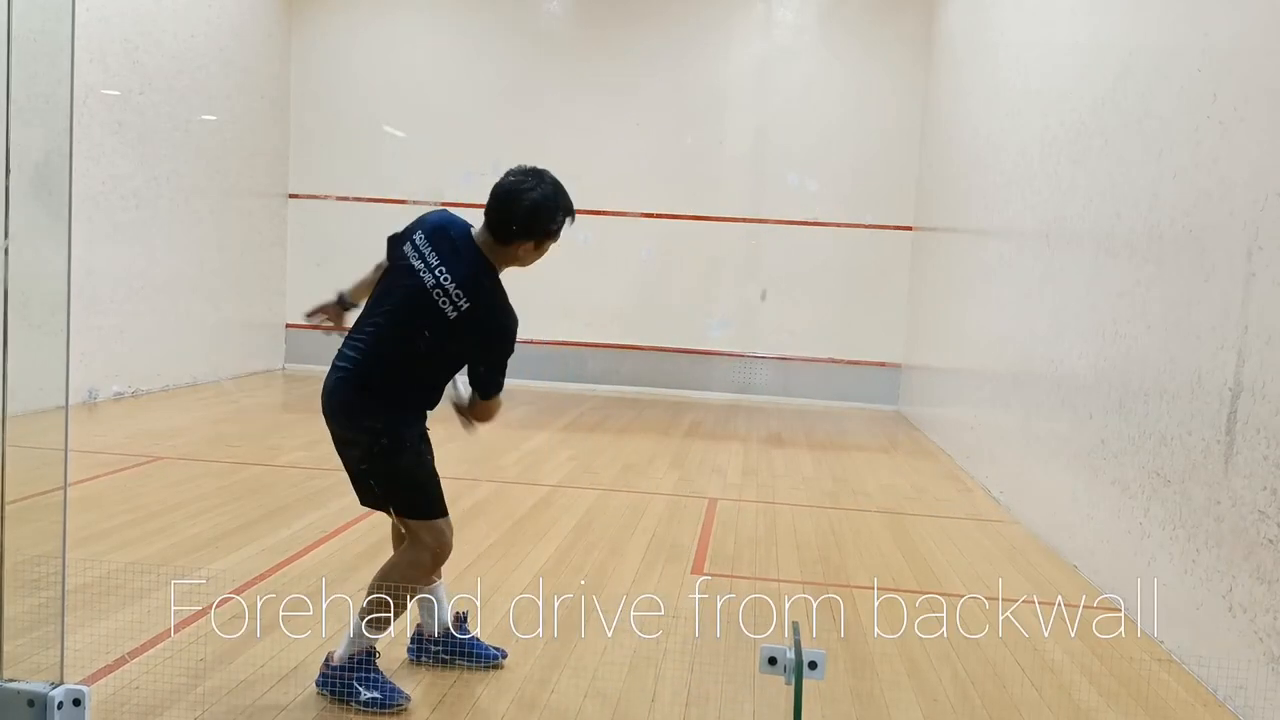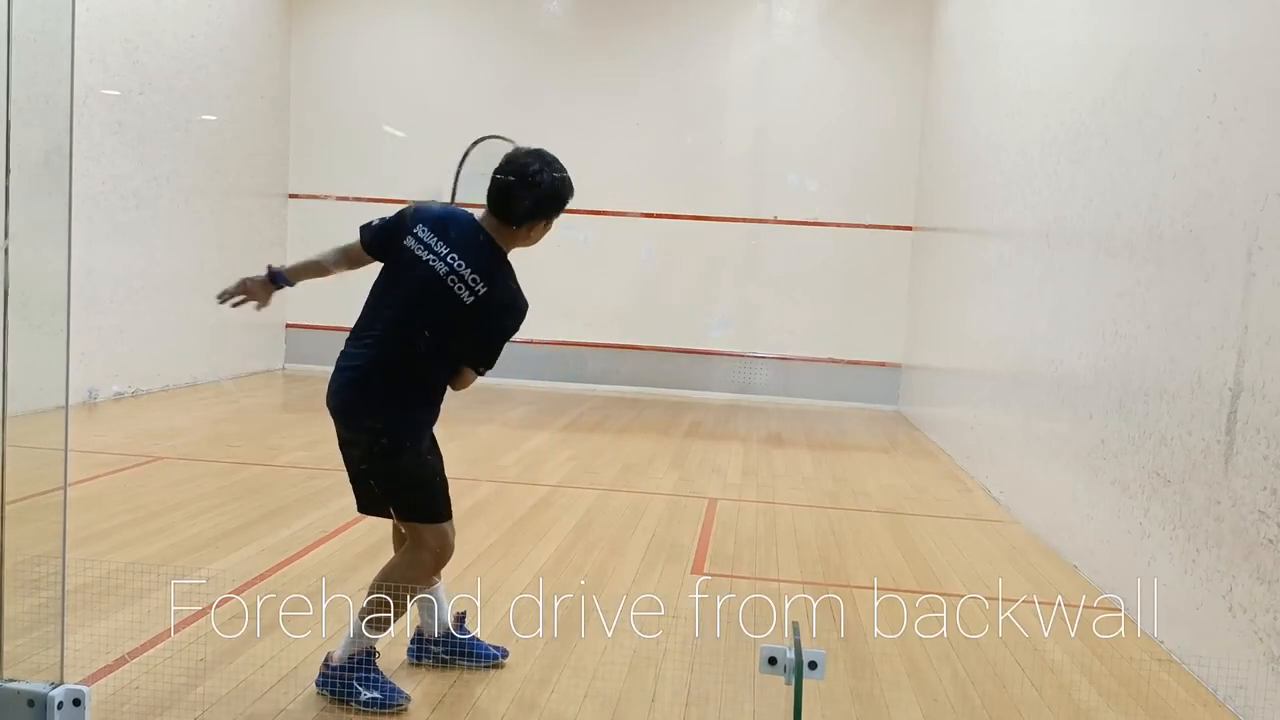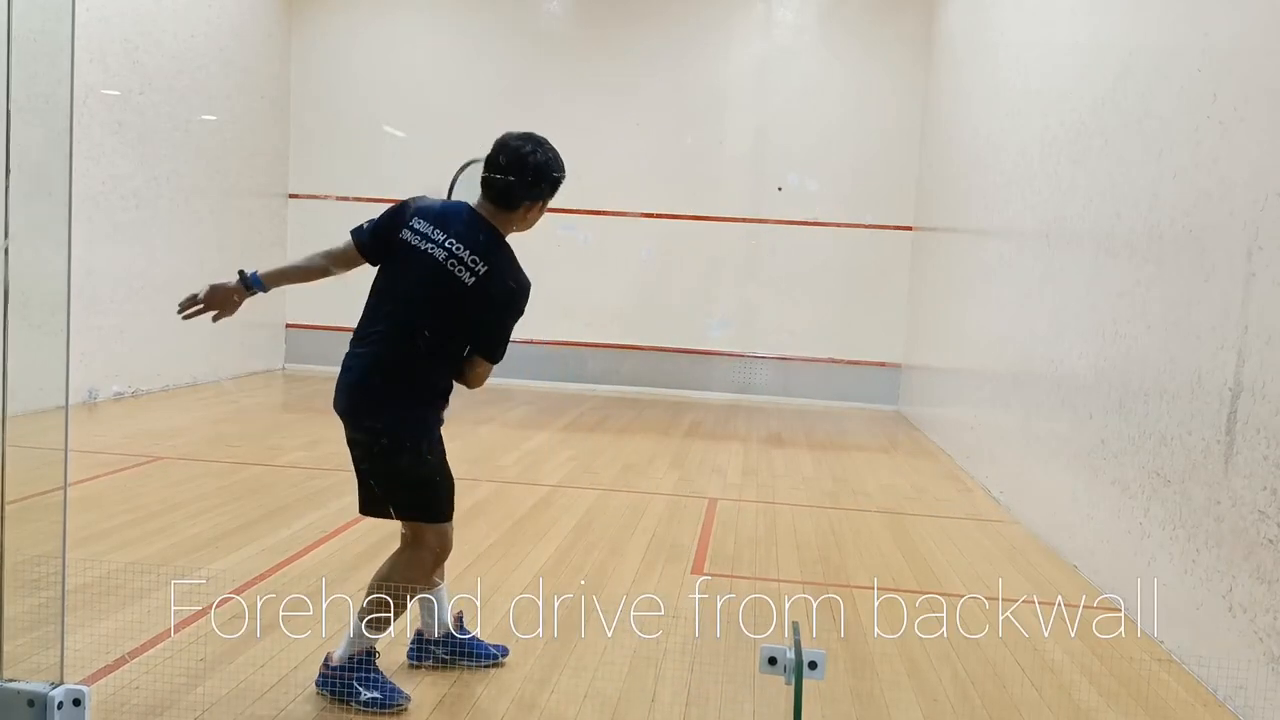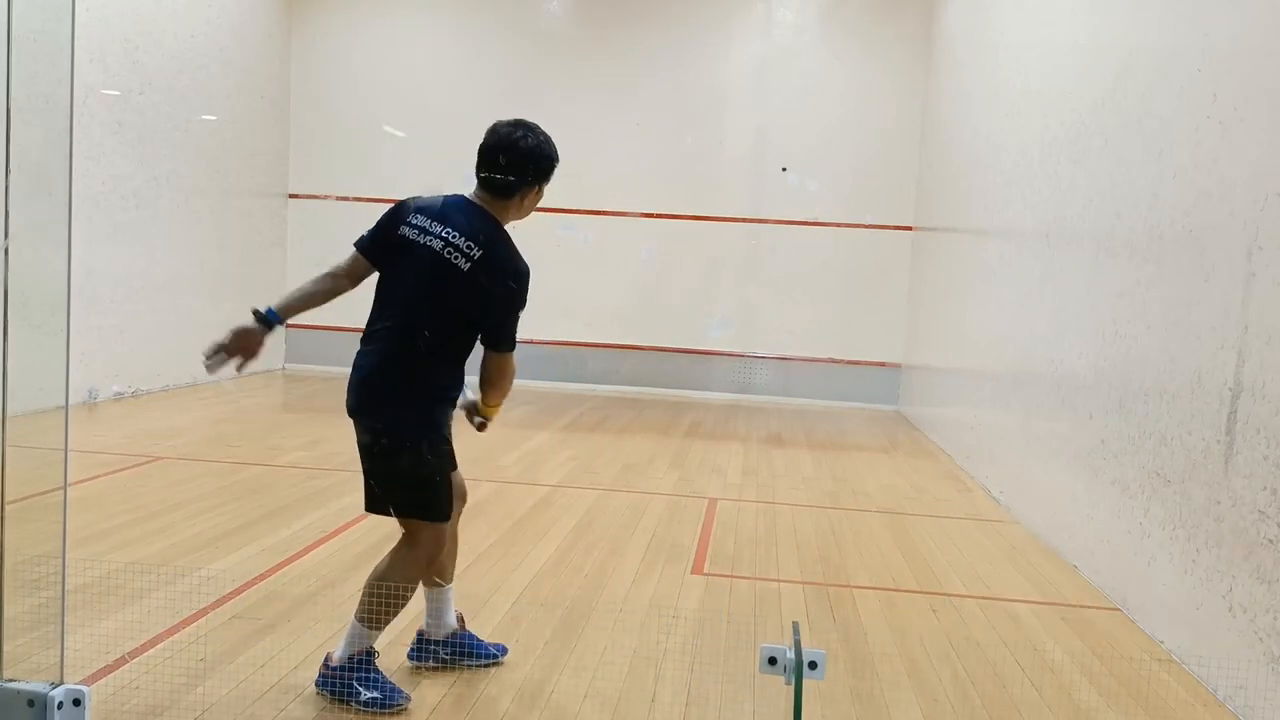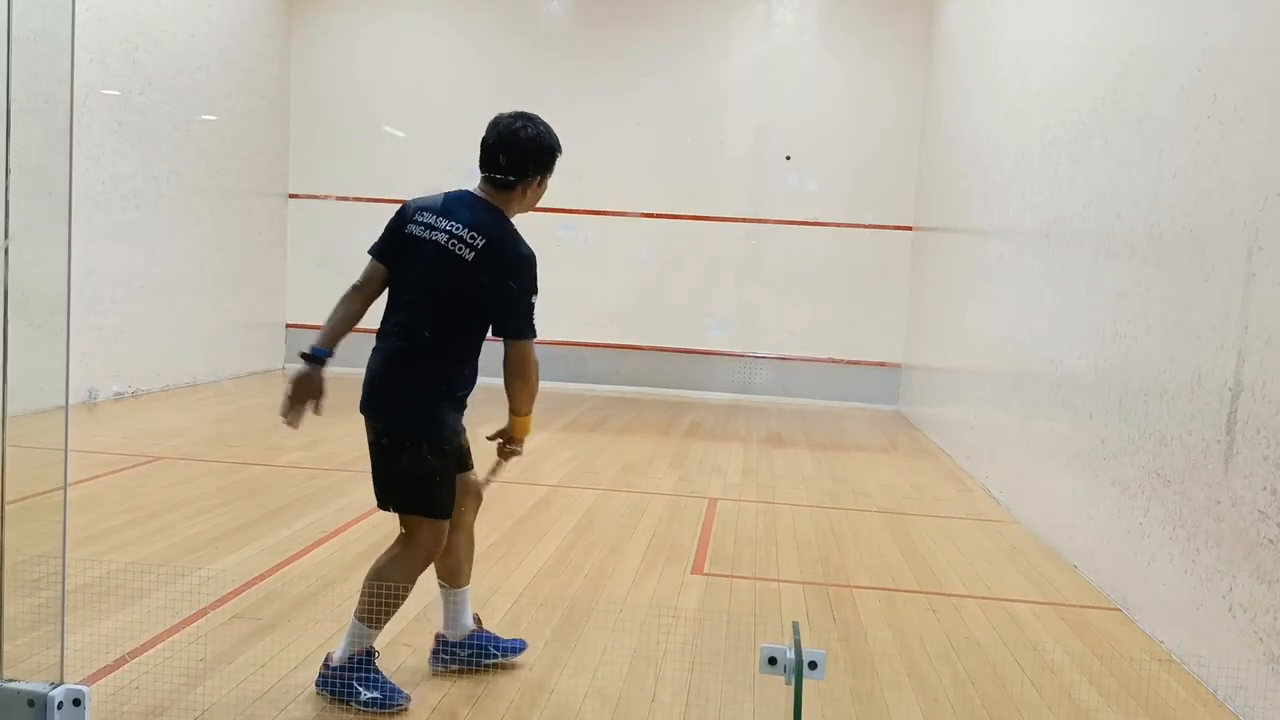
dt=0.2s
person 1, frame 1
left shoulder: (439, 226)
right shoulder: (492, 316)
left elbow: (383, 268)
right elbow: (484, 409)
left wrist: (345, 300)
right wrist: (466, 408)
left hip: (354, 390)
right hip: (374, 415)
left knee: (416, 516)
right knee: (431, 538)
left ankle: (435, 630)
right ankle: (346, 662)
person 1, frame 2
left shoulder: (424, 219)
right shoulder: (506, 302)
left elbow: (348, 255)
right elbow: (459, 379)
left wrist: (276, 278)
left hip: (354, 389)
right hip: (389, 415)
left knee: (415, 515)
right knee: (433, 541)
left ankle: (437, 632)
right ankle: (346, 662)
person 1, frame 3
left shoulder: (417, 213)
right shoulder: (508, 284)
left elbow: (333, 259)
right elbow: (473, 376)
left wrist: (248, 284)
left hip: (362, 390)
right hip: (397, 411)
left knee: (431, 512)
right knee: (431, 538)
left ankle: (438, 632)
right ankle: (346, 662)
person 1, frame 4
left shoulder: (415, 212)
right shoulder: (507, 268)
left elbow: (341, 276)
right elbow: (498, 370)
left wrist: (265, 322)
right wrist: (488, 406)
left hip: (379, 389)
right hip: (405, 406)
left knee: (449, 498)
right knee: (425, 536)
left ankle: (441, 632)
right ankle: (346, 662)
person 1, frame 5
left shoulder: (420, 210)
right shoulder: (511, 255)
left elbow: (362, 291)
right elbow: (520, 358)
left wrist: (315, 361)
right wrist: (518, 424)
left hip: (397, 390)
right hip: (414, 404)
left knee: (465, 496)
right knee: (423, 534)
left ankle: (459, 634)
right ankle: (346, 663)
